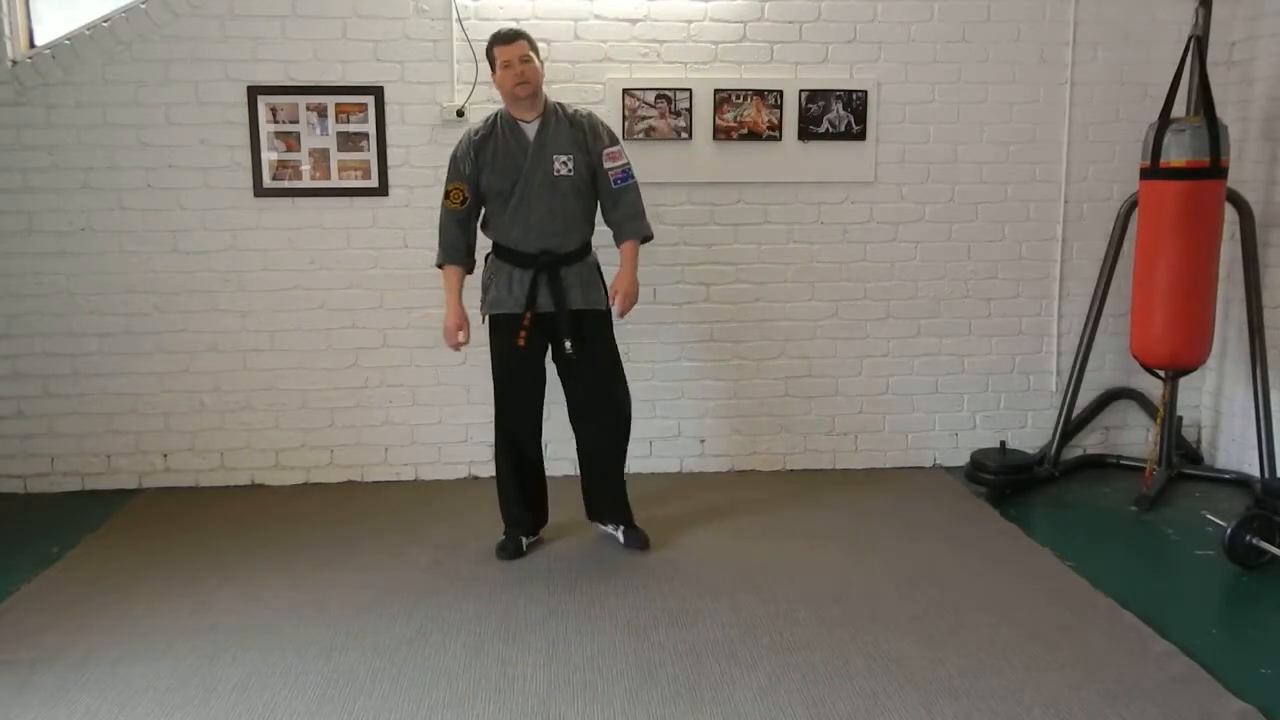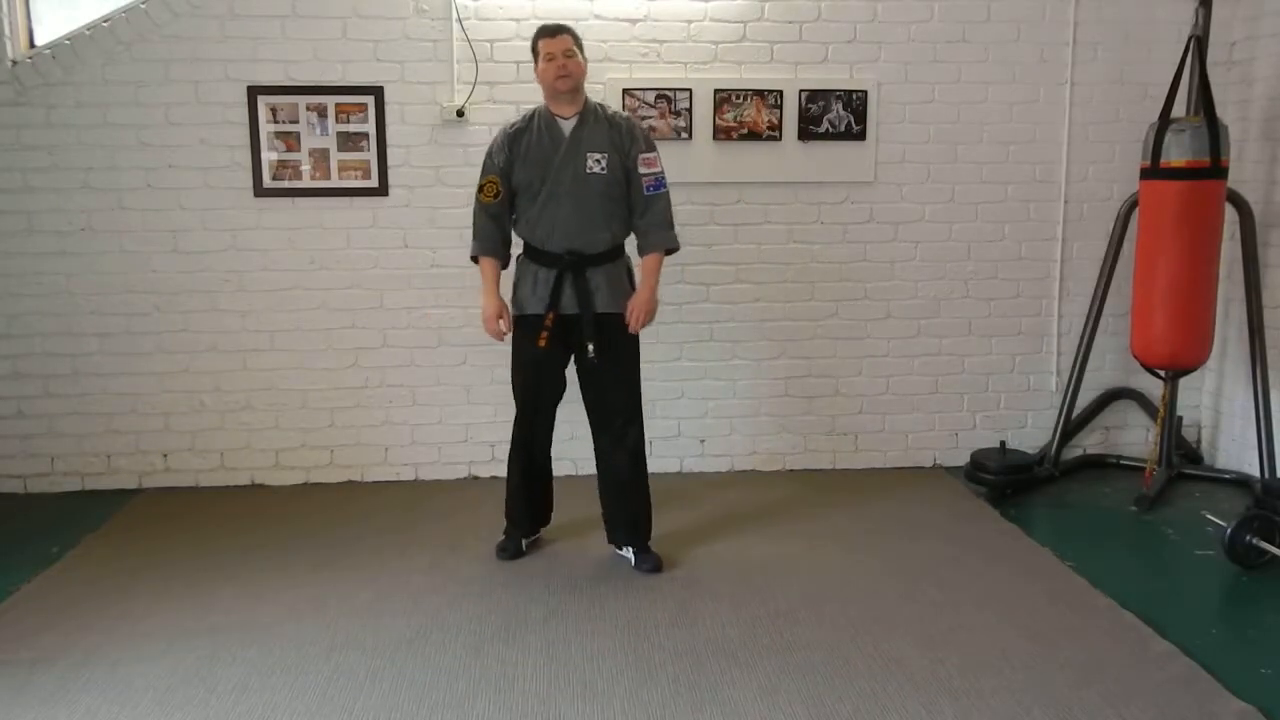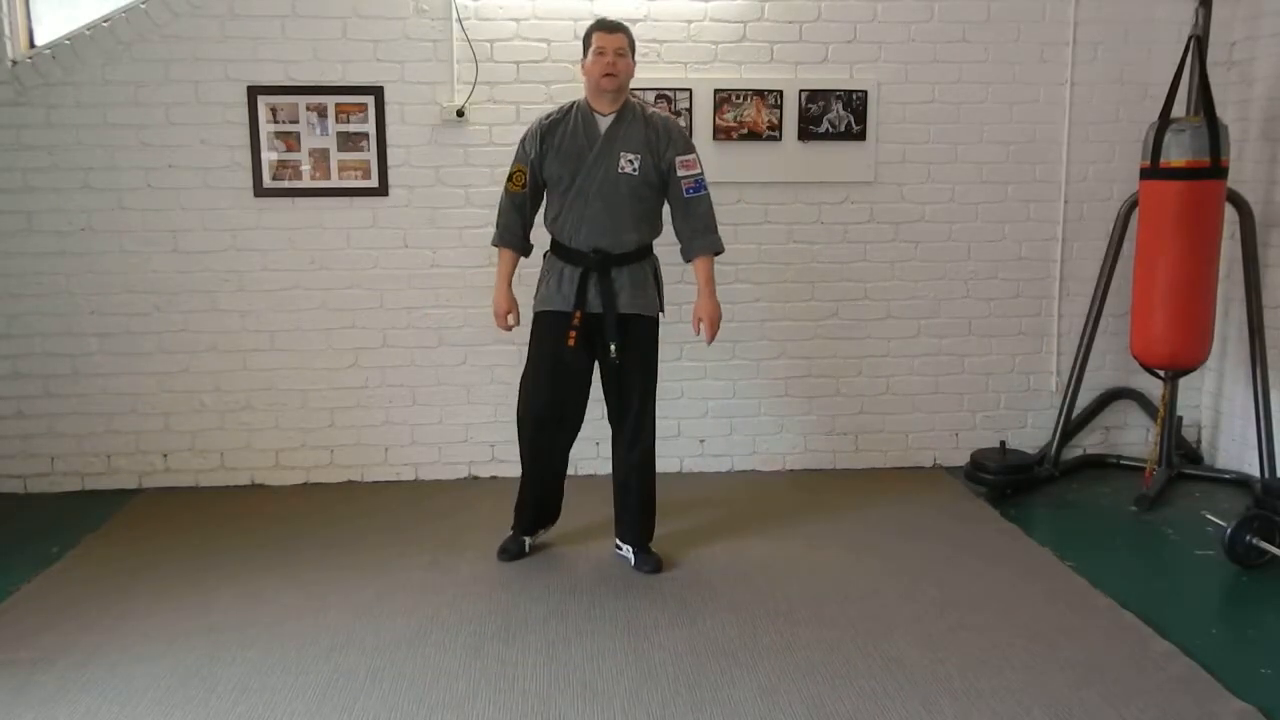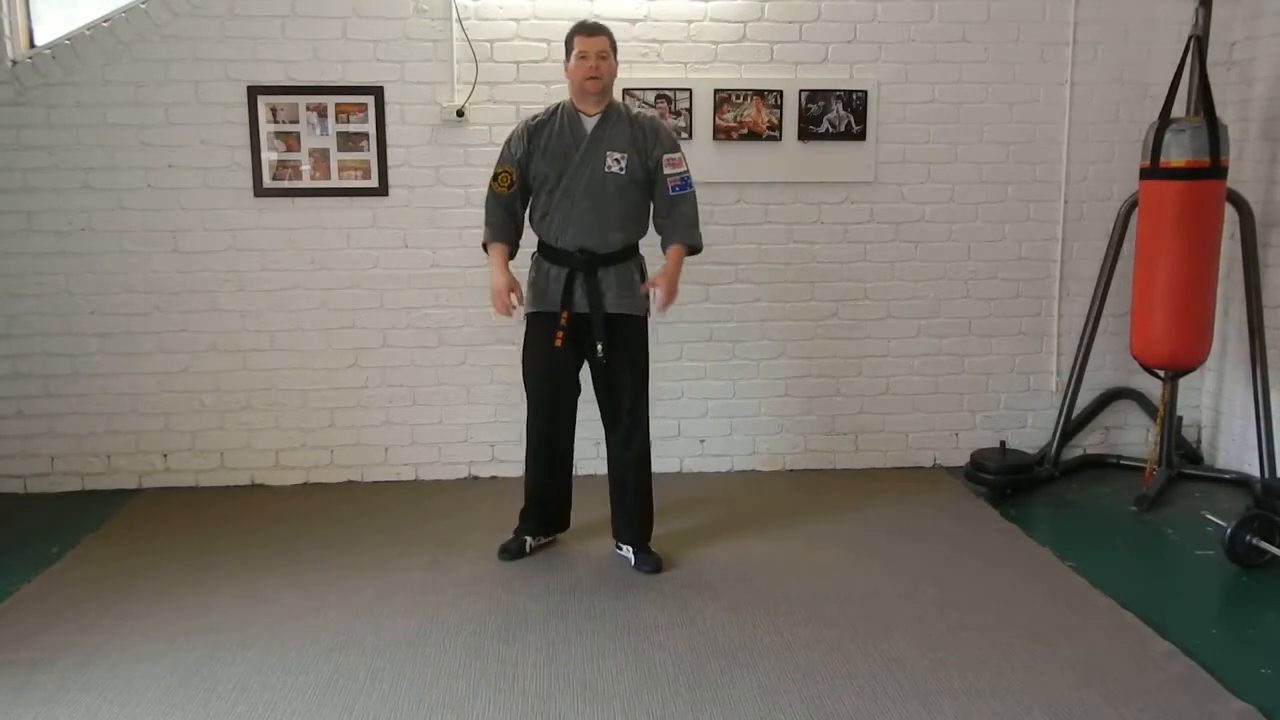
dt=0.4s
person 1, frame 1
left shoulder: (587, 130)
right shoulder: (475, 145)
left elbow: (623, 201)
right elbow: (456, 227)
left wrist: (627, 269)
right wrist: (453, 303)
left hip: (580, 283)
right hip: (512, 288)
left knee: (604, 406)
right knee: (516, 414)
left ankle: (611, 512)
right ankle: (523, 523)
person 1, frame 2
left shoulder: (624, 132)
right shoulder: (512, 140)
left elbow: (652, 214)
right elbow: (491, 223)
left wrist: (647, 286)
right wrist: (491, 294)
left hip: (607, 289)
right hip: (538, 288)
left knee: (618, 419)
right knee: (531, 415)
left ankle: (630, 536)
right ankle: (524, 524)
person 1, frame 3
left shoulder: (662, 133)
right shoulder: (547, 131)
left elbow: (693, 215)
right elbow: (516, 212)
left wrist: (706, 292)
right wrist: (503, 285)
left hip: (631, 289)
right hip: (563, 286)
left knee: (633, 420)
right knee: (542, 411)
left ankle: (633, 536)
right ankle: (530, 522)
person 1, frame 4
left shoulder: (647, 132)
right shoulder: (532, 132)
left elbow: (678, 206)
right elbow: (501, 205)
left wrist: (672, 267)
right wrist: (500, 267)
left hip: (620, 289)
right hip: (551, 289)
left knee: (627, 418)
right knee: (547, 415)
left ankle: (632, 536)
right ankle: (539, 525)
